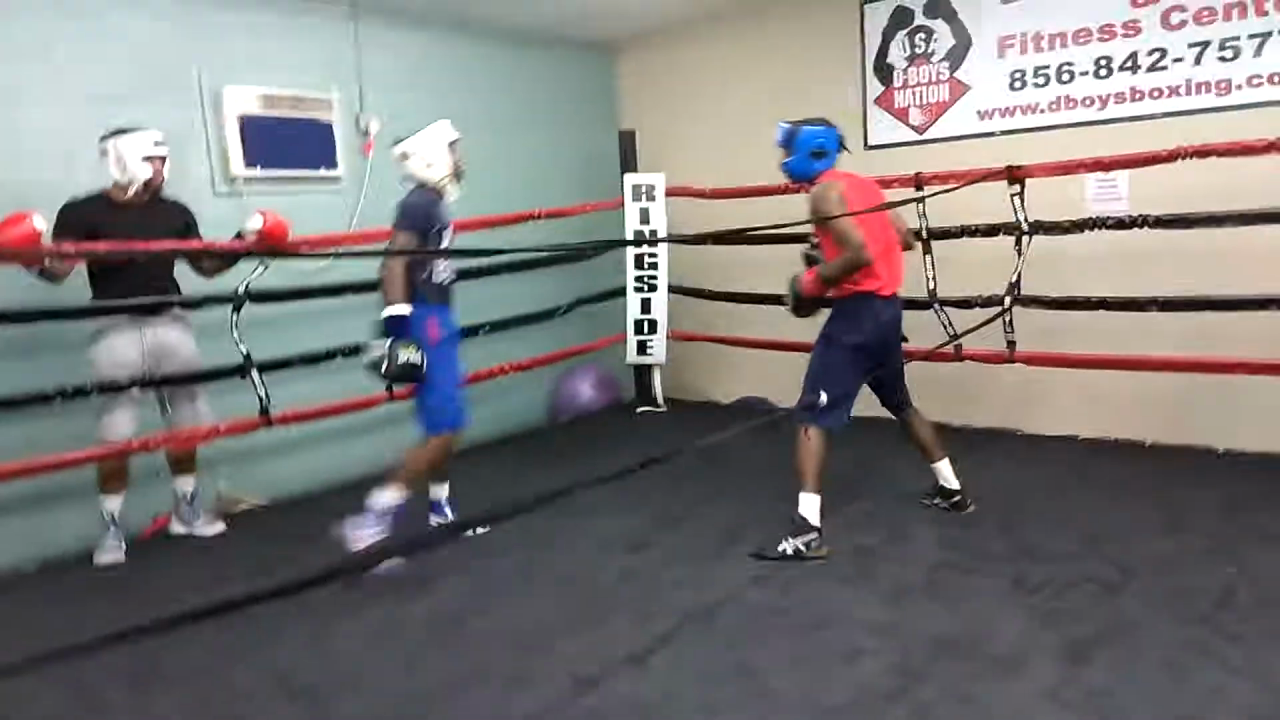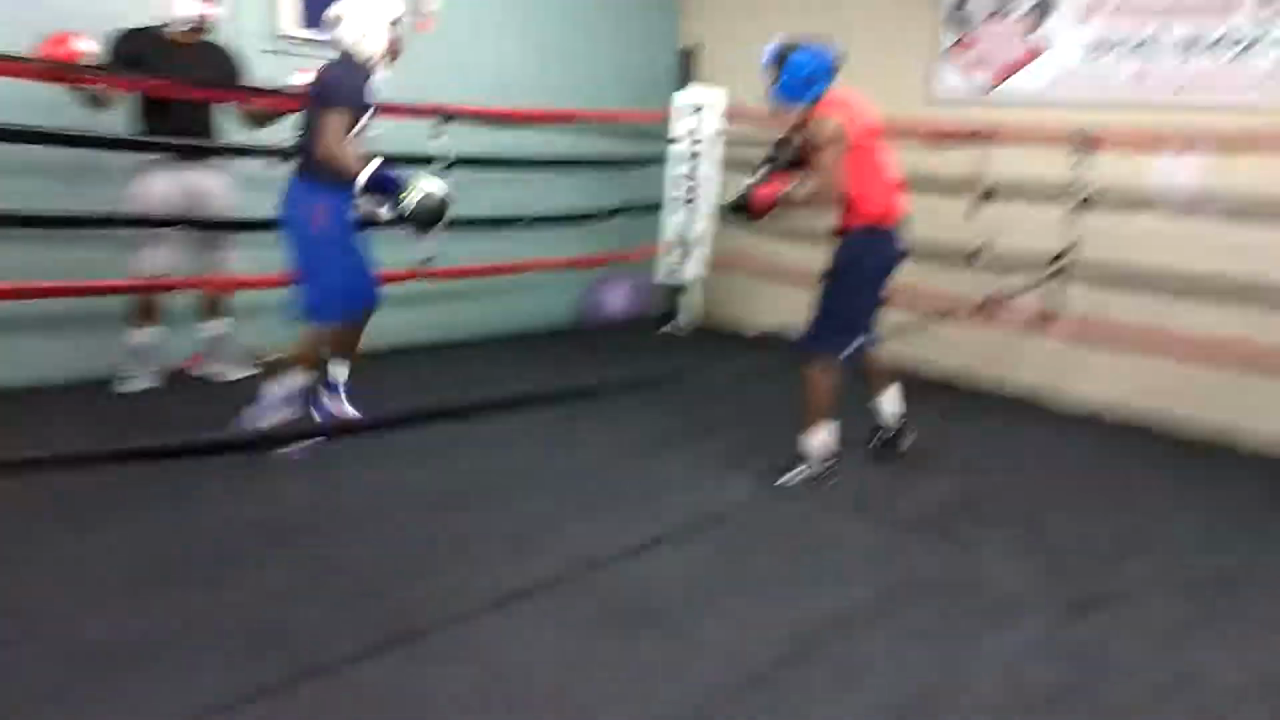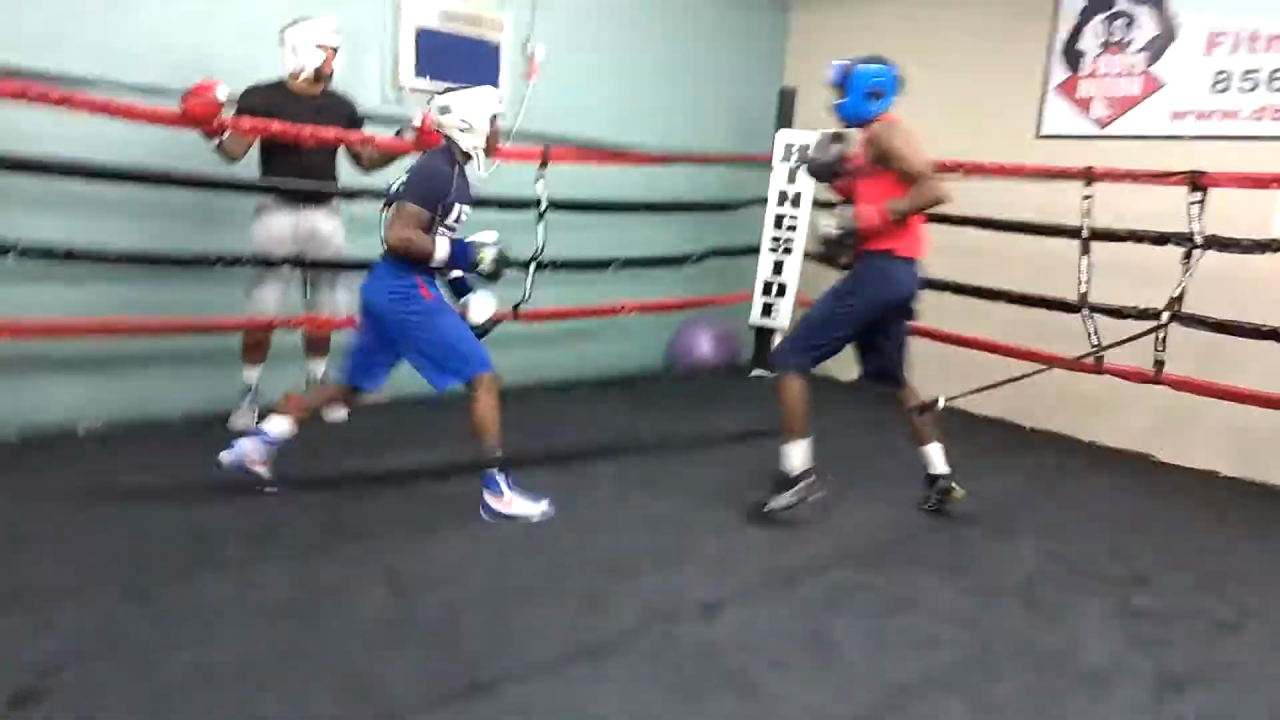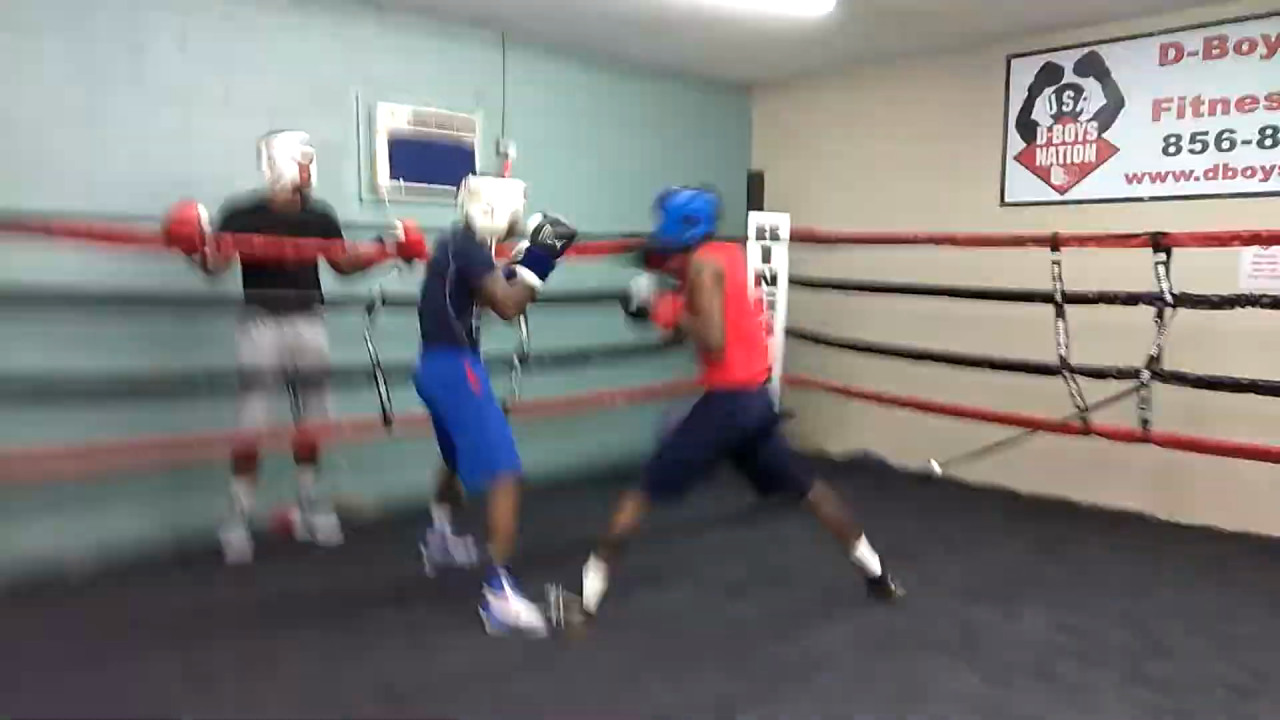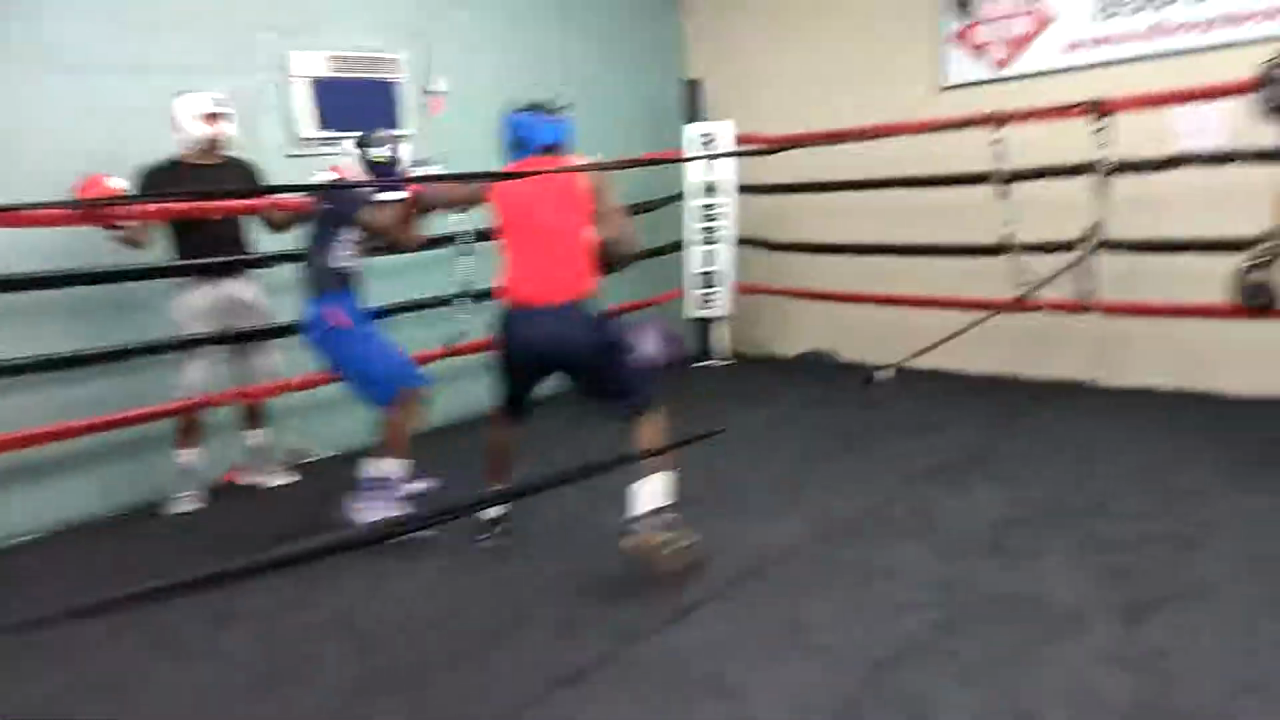
dt=0.4s
person 1, frame 1
left shoulder: (826, 192)
right shoulder: (861, 186)
left elbow: (859, 254)
right elbow: (904, 237)
left wrist: (813, 281)
left hip: (857, 308)
right hip: (885, 305)
left knee: (812, 413)
right knee: (899, 403)
left ankle: (807, 528)
right ankle: (951, 489)
person 1, frame 2
left shoulder: (824, 120)
right shoulder: (848, 106)
left elbow: (826, 189)
left wrist: (768, 193)
right wrist: (798, 152)
left hip: (867, 235)
right hip: (883, 231)
left knee: (821, 348)
right knee: (848, 335)
left ankle: (817, 454)
right ankle: (893, 422)
person 1, frame 3
left shoulder: (884, 133)
right shoulder: (877, 138)
left elbow: (935, 191)
left wrist: (873, 217)
right wrist: (839, 173)
left hip: (878, 268)
right hip: (898, 272)
left knee: (790, 359)
right knee: (890, 377)
left ankle: (798, 472)
right ankle: (940, 478)
person 1, frame 4
left shoulder: (703, 263)
right shoulder: (726, 254)
left elbow: (710, 338)
left wrist: (662, 313)
left hip: (728, 401)
right hip: (756, 401)
left knee: (642, 491)
right knee: (803, 487)
left ankle: (589, 593)
right ankle: (875, 572)
person 1, frame 5
left shoulder: (500, 179)
right shoulder: (586, 176)
right elbow: (626, 242)
left hip: (521, 323)
right hip: (573, 319)
left knee: (509, 413)
right knee: (646, 408)
left ankle: (493, 511)
right ankle: (651, 518)
person 2, frame 1
left shoulder: (431, 203)
right shoulder: (420, 204)
left elbow: (402, 266)
right elbow: (394, 266)
left wrist: (390, 331)
right wrist: (398, 330)
left hip: (437, 324)
right hip: (427, 328)
left knee: (449, 422)
right knee: (443, 435)
left ankle: (440, 511)
right ankle: (376, 518)
person 2, frame 2
left shoulder: (357, 77)
right shoulder: (343, 77)
right elbow: (328, 149)
right wrist: (386, 183)
left hip: (329, 204)
right hip: (316, 206)
left knee: (360, 303)
right knee: (333, 319)
left ankle: (330, 396)
right ankle: (272, 407)
person 2, frame 3
left shoulder: (449, 170)
right shoulder: (440, 172)
right elbow: (398, 237)
right wrist: (459, 253)
left hip: (387, 288)
right hip: (406, 292)
left knee: (350, 383)
right knee: (483, 380)
left ankle: (254, 445)
right ankle: (495, 489)
person 2, frame 4
left shoulder: (459, 246)
right shoulder: (468, 246)
left elbow: (495, 291)
right elbow: (508, 306)
left wrist: (527, 261)
right wrist: (538, 260)
left hip: (442, 366)
right hip: (455, 370)
left knee: (459, 461)
right knee: (502, 476)
left ankle: (439, 539)
right ankle: (498, 592)
person 2, frame 5
left shoulder: (355, 202)
right shoulder: (339, 198)
left elbow: (404, 239)
right elbow: (388, 230)
left wrist: (414, 200)
right wrist: (392, 187)
left hip: (346, 311)
right hip: (335, 315)
left knee: (398, 394)
right knee: (407, 388)
left ankle: (384, 478)
right ankle: (377, 496)
person 3, frame 1
left shoulder: (176, 212)
right shoulder: (84, 212)
left elbow: (208, 266)
right elbow: (59, 271)
left wrist: (245, 243)
right wrist: (37, 260)
left hip: (171, 325)
right hip: (120, 331)
left knee: (186, 427)
right knee: (118, 436)
left ankle: (187, 512)
right ankle: (113, 529)
person 3, frame 2
left shoulder: (218, 57)
right shoulder: (137, 44)
left elbow: (252, 114)
right elbow: (105, 96)
right wrist: (85, 86)
left hip: (208, 171)
right hip: (161, 171)
left knee: (217, 271)
right knee: (152, 272)
left ankle: (216, 354)
right ankle: (140, 360)
person 3, frame 3
left shoulder: (342, 106)
right shoulder: (261, 97)
left elbow: (366, 159)
right elbow: (235, 150)
right wrist: (215, 132)
left hip: (325, 215)
right hip: (280, 213)
left knee: (325, 312)
right knee: (264, 311)
right ankle: (249, 397)
person 3, frame 4
left shoulder: (320, 214)
right shoulder: (241, 213)
left elbow: (345, 265)
right elbow: (217, 265)
left wrist: (384, 251)
right wrist: (197, 252)
left hip: (309, 322)
right hip: (264, 324)
left knee: (312, 424)
right knee: (253, 426)
left ankle: (309, 510)
right ankle: (240, 517)
person 3, frame 5
left shoulder: (241, 170)
right shoulder: (161, 177)
left elbow: (275, 220)
right elbow: (139, 234)
right wrist: (115, 222)
left hip: (243, 283)
right hip: (197, 290)
left knee: (255, 381)
right knee: (194, 390)
left ankle: (259, 461)
right ankle: (190, 480)
